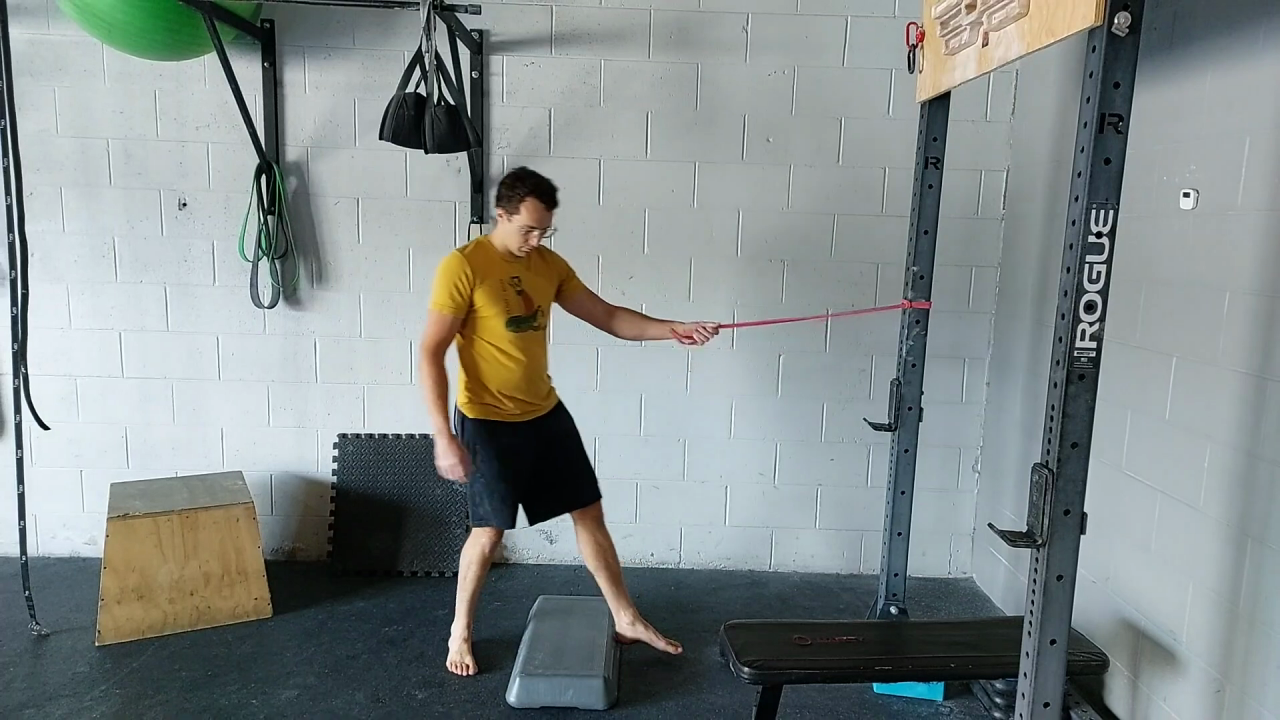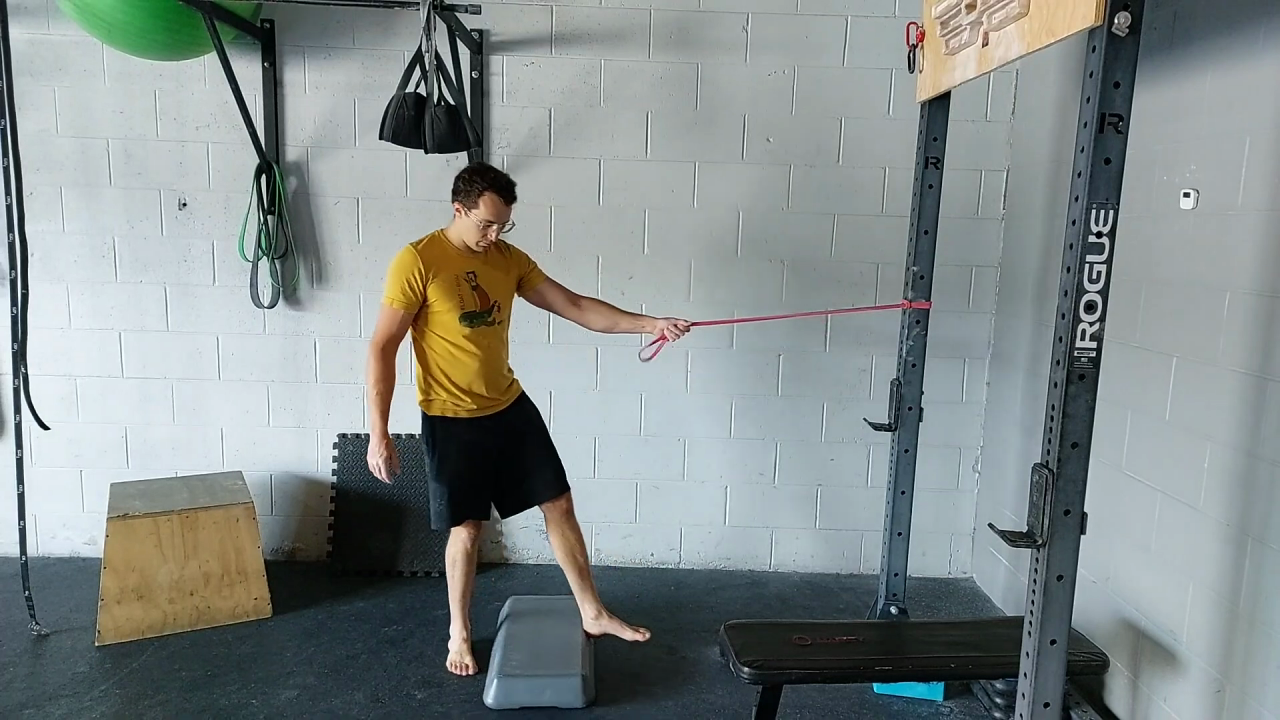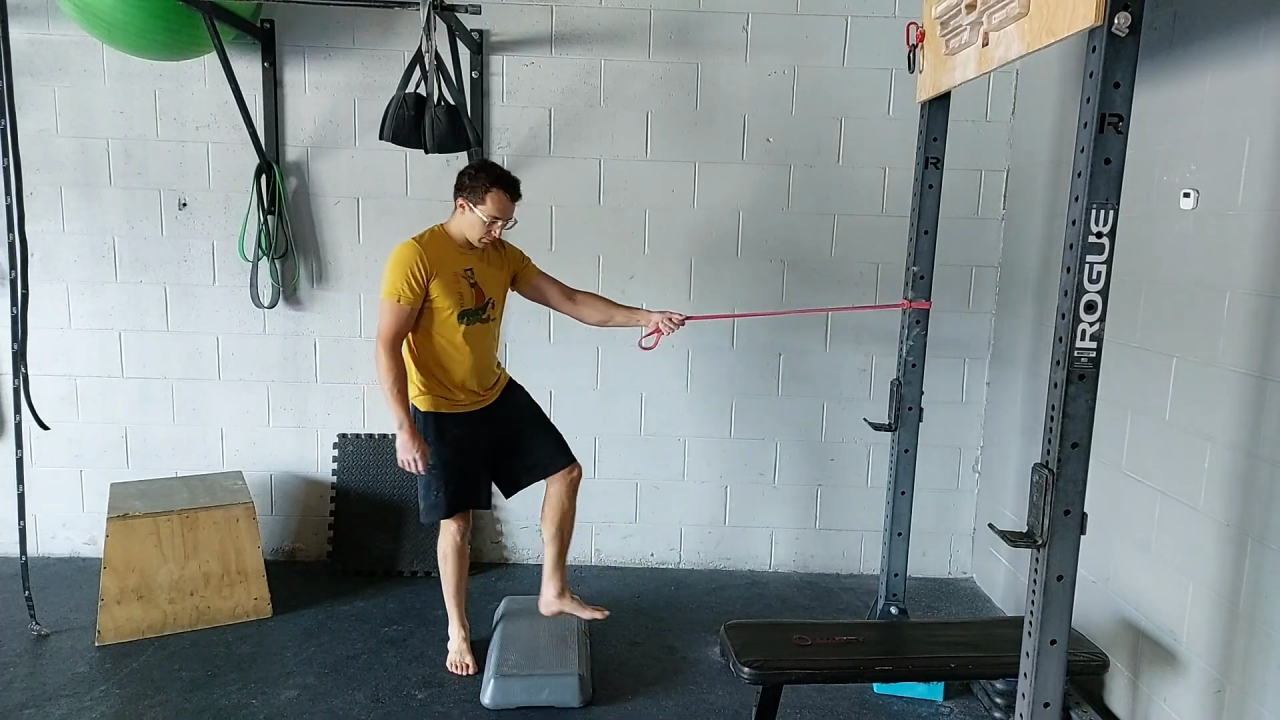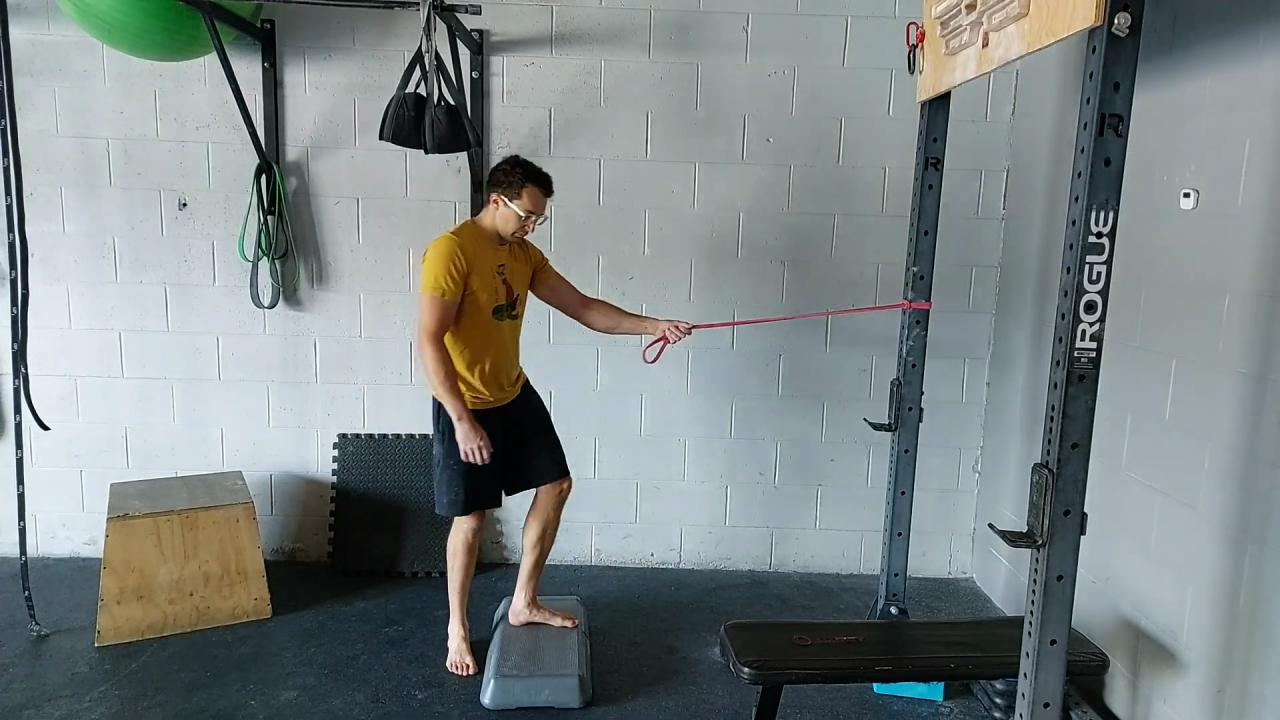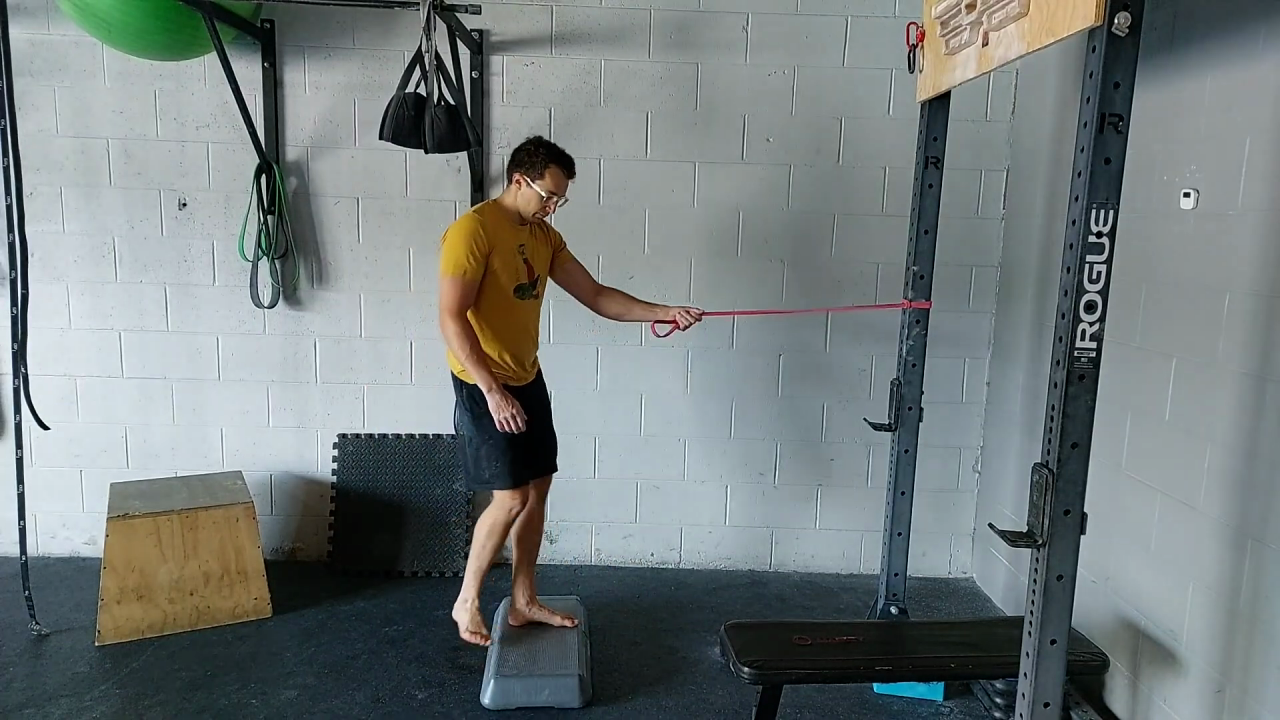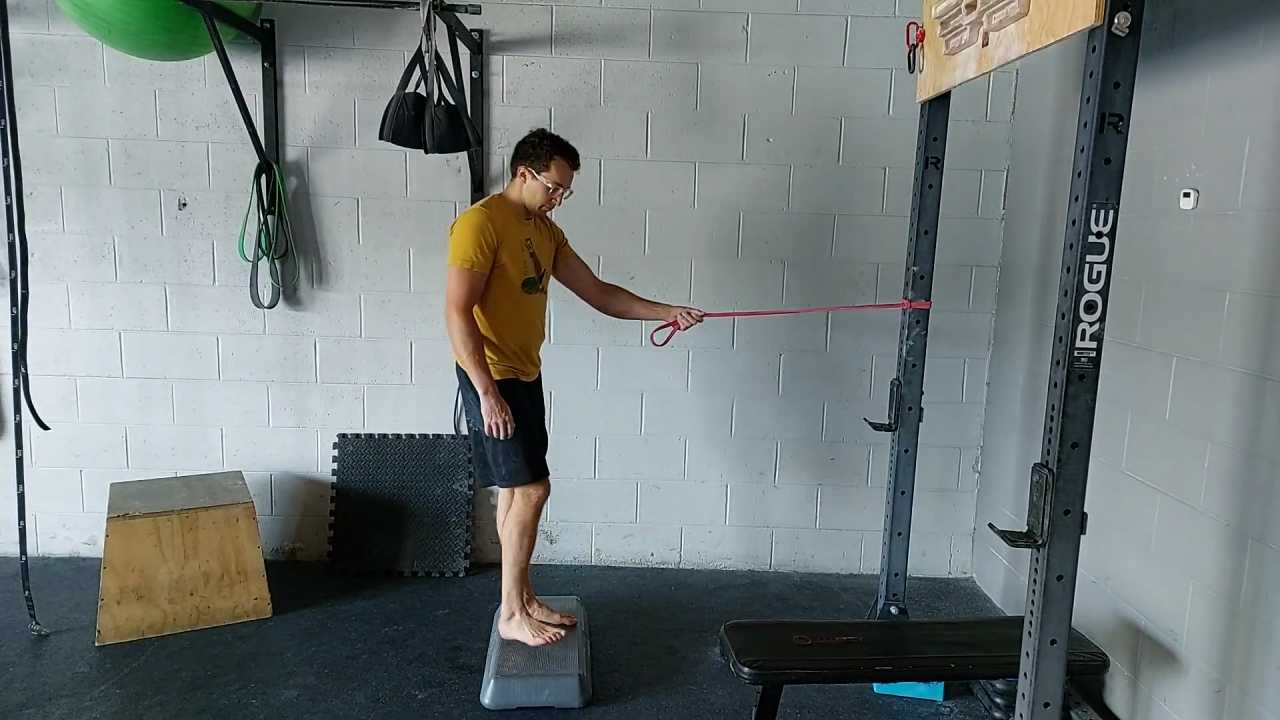
dt=0.3s
person 1, frame 1
left shoulder: (549, 264)
right shoulder: (463, 266)
left elbow: (608, 317)
right elbow: (431, 353)
left wrist: (678, 329)
right wrist: (444, 435)
left hip: (546, 413)
right hip: (490, 422)
left knee: (589, 514)
right knee: (489, 529)
left ankle: (627, 619)
right ankle: (459, 632)
person 1, frame 2
left shoulder: (509, 259)
right shoulder: (417, 262)
left elbow: (575, 307)
right elbow: (382, 348)
left wrist: (649, 323)
right wrist: (379, 433)
left hip: (511, 406)
right hip: (452, 418)
left knee: (558, 505)
right knee: (466, 527)
left ankle: (593, 613)
right ankle: (459, 633)
person 1, frame 3
left shoulder: (503, 255)
right shoulder: (415, 257)
left elbow: (569, 301)
right elbow: (387, 346)
left wrist: (643, 317)
right wrist: (405, 429)
left hip: (500, 395)
right hip: (442, 412)
left knee: (565, 473)
right knee: (456, 520)
left ankle: (555, 593)
right ankle: (457, 631)
person 1, frame 4
left shoulder: (525, 254)
right shoulder: (451, 251)
left elbow: (583, 307)
right elbow: (429, 340)
left wrist: (653, 325)
right wrist: (462, 419)
left hip: (515, 394)
right hip: (465, 405)
left knee: (555, 486)
right knee: (470, 518)
left ankle: (524, 602)
right ankle: (458, 629)
person 1, frame 5
left shoulder: (544, 236)
right shoulder: (472, 230)
left elbow: (596, 296)
right elbow: (451, 318)
left wrist: (664, 312)
right wrist: (492, 390)
left hip: (528, 379)
right hip: (484, 383)
left knee: (535, 492)
right knee: (511, 498)
left ankle: (523, 601)
right ankle: (468, 601)
person 1, frame 6
left shoulder: (546, 231)
right shoulder: (480, 224)
left elbow: (598, 293)
right elbow: (457, 313)
left wrist: (665, 312)
right wrist: (487, 392)
left hip: (526, 375)
right hip: (492, 379)
left knee: (518, 491)
right knee: (530, 489)
left ankle: (523, 600)
right ankle: (511, 615)
